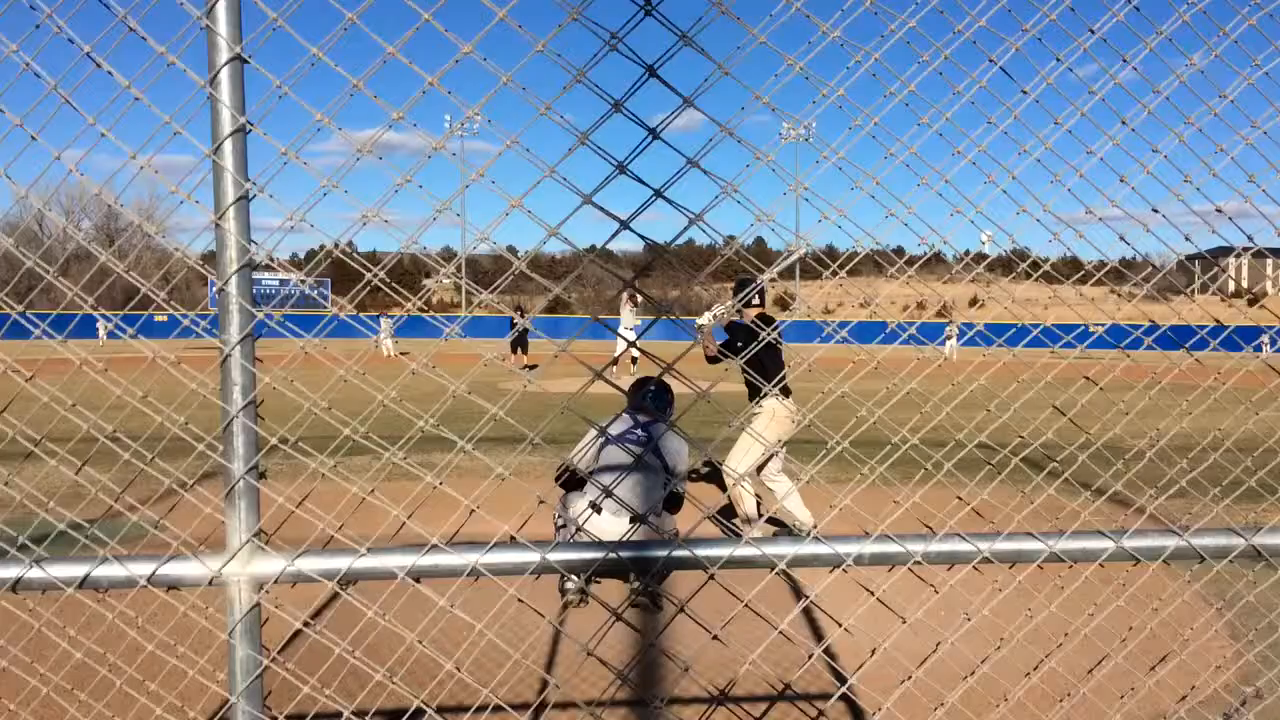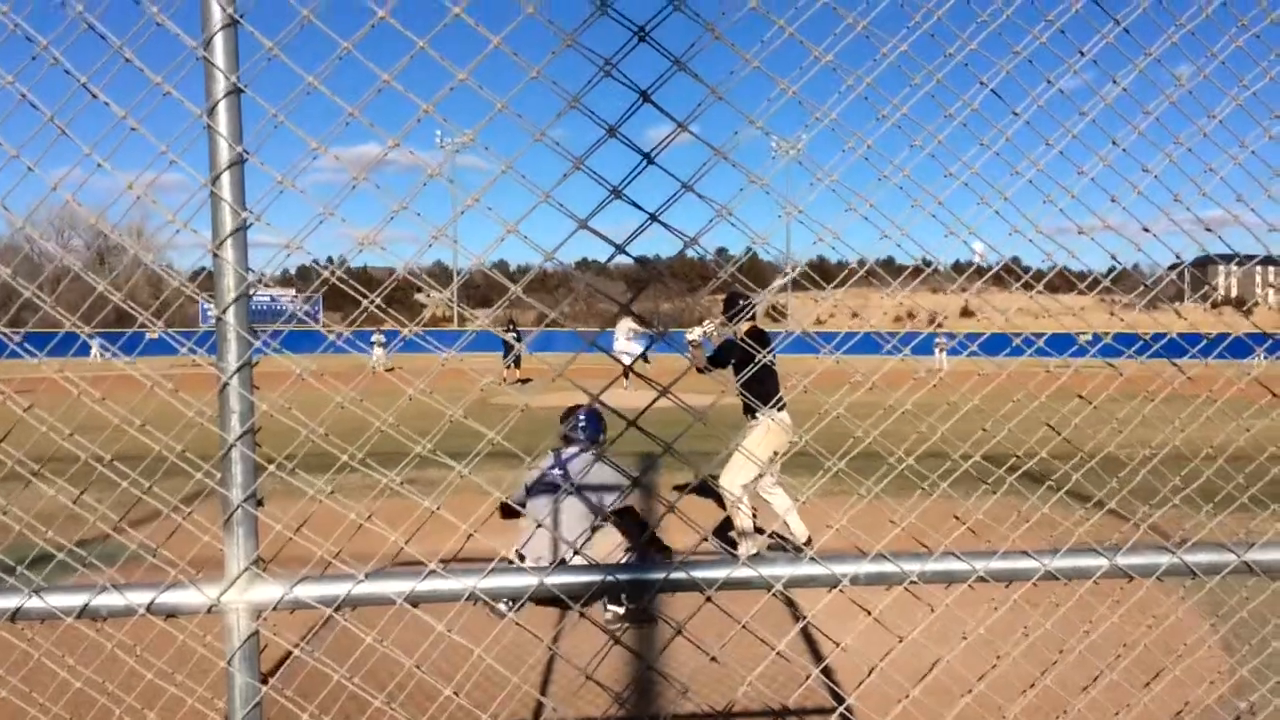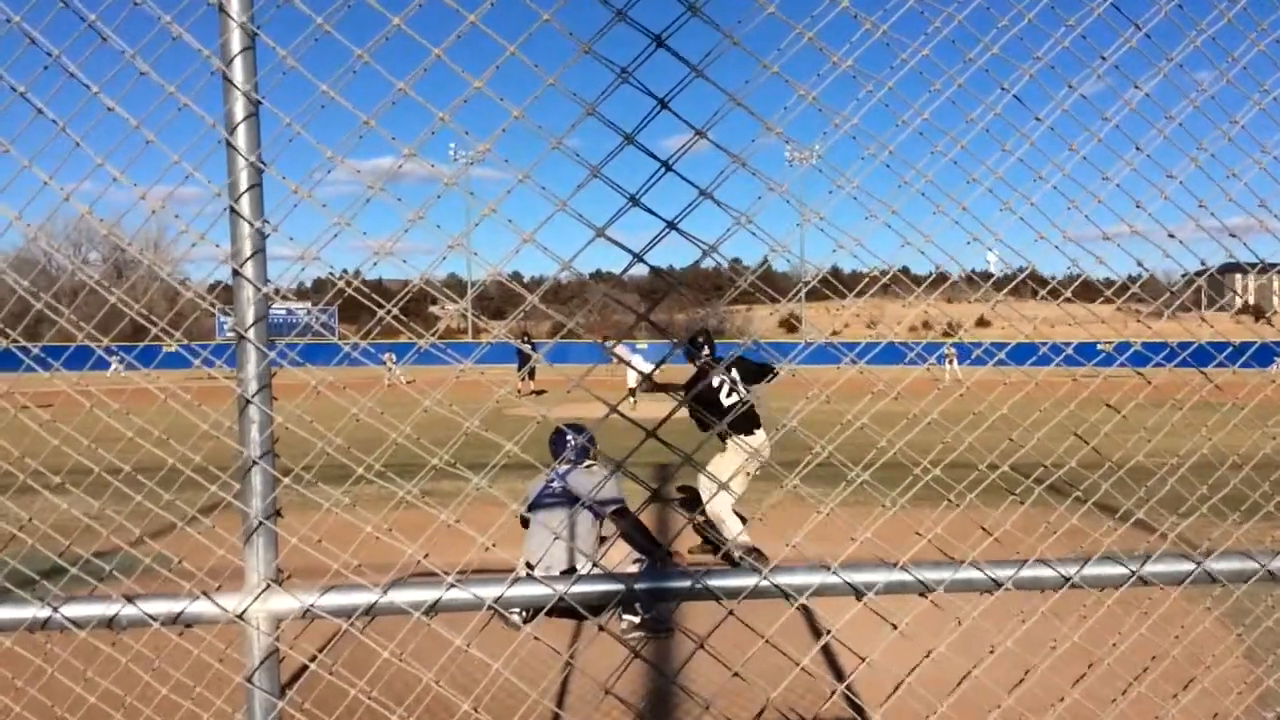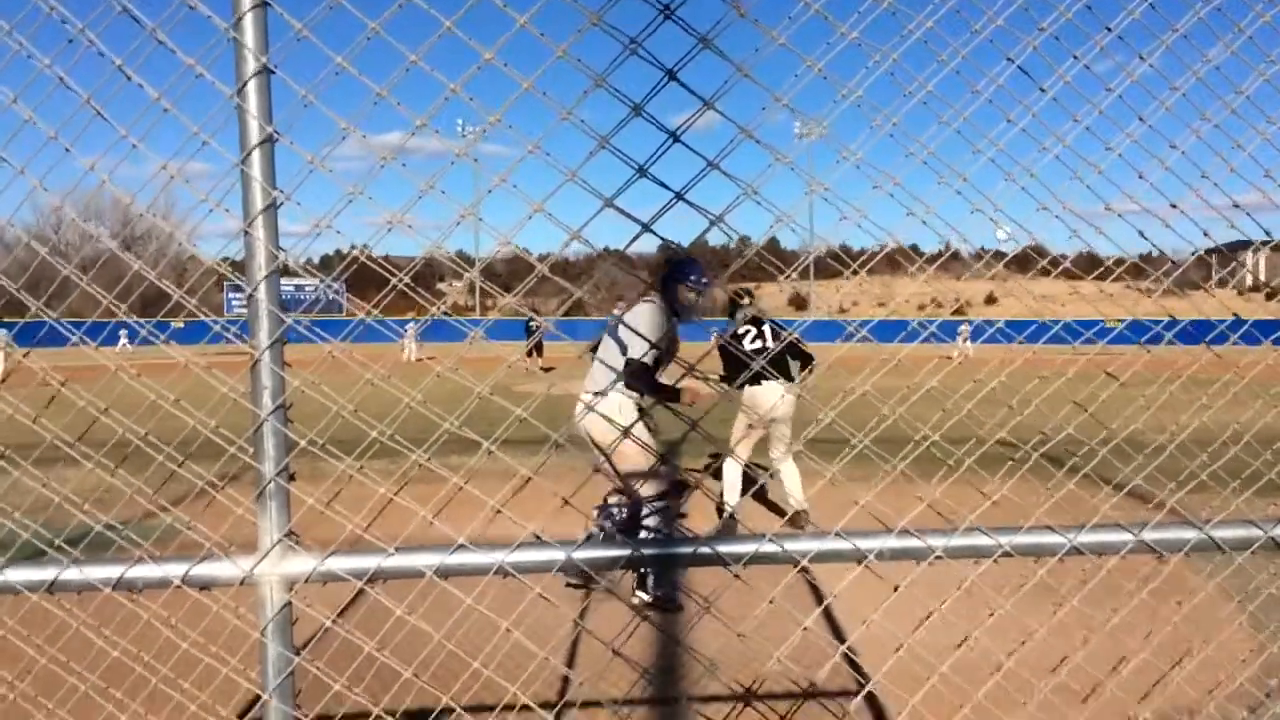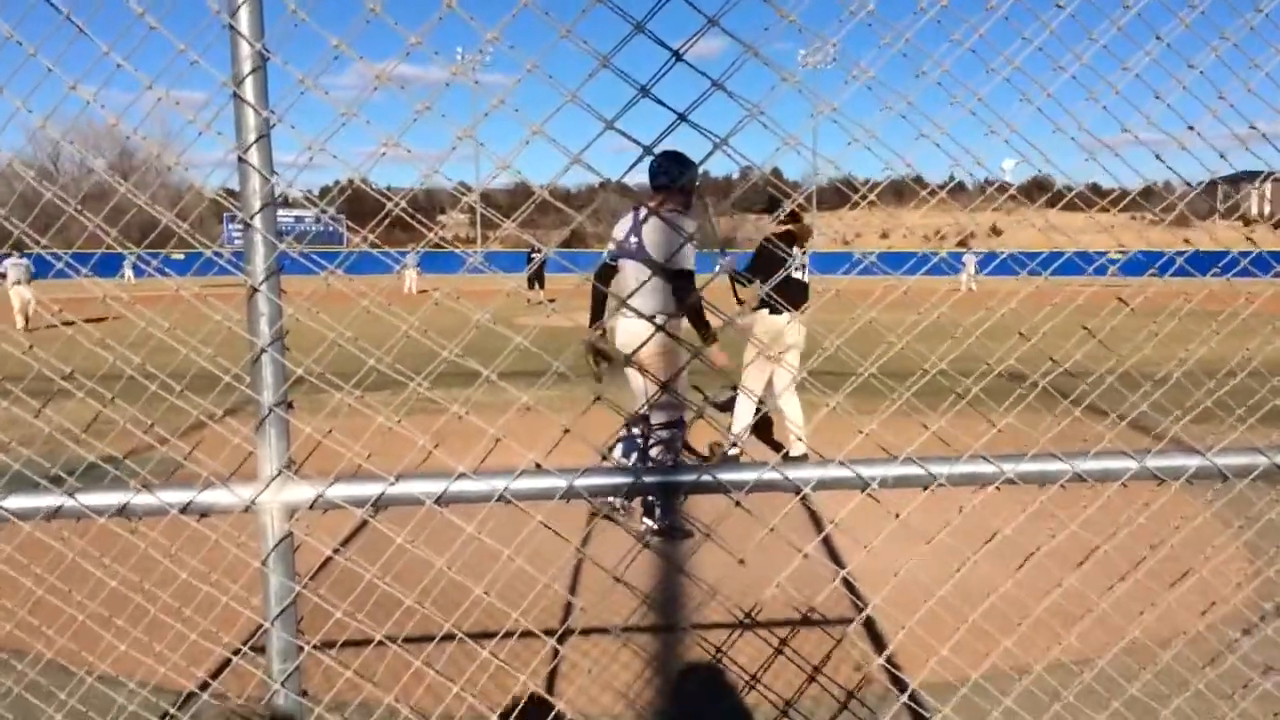
dt=1s
person 1, frame 1
left shoulder: (606, 427)
right shoulder: (676, 444)
left elbow: (564, 479)
right elbow: (674, 504)
left hip: (590, 528)
right hip: (638, 537)
left knee: (570, 498)
right knee: (666, 530)
left ankle: (574, 580)
right ankle: (644, 583)
person 1, frame 2
left shoulder: (542, 465)
right shoulder: (604, 468)
left elbow: (506, 510)
right elbow: (627, 520)
right wrist: (665, 552)
right knee: (636, 534)
right ankle: (619, 607)
person 1, frame 3
left shoulder: (539, 483)
right shoulder: (596, 475)
right elbow: (624, 522)
right wrist: (666, 554)
right knee: (646, 547)
right ankle: (637, 616)
person 1, frame 4
left shoulder: (645, 311)
right shoulder: (653, 314)
left elbow: (613, 362)
right elbow: (634, 375)
right wrist: (677, 395)
left hip: (598, 407)
right hip: (613, 409)
left knee: (628, 490)
right knee: (658, 494)
left ankle: (586, 565)
right ankle: (651, 588)
person 1, frame 5
left shoulder: (629, 221)
right shoulder: (679, 224)
left elbow: (601, 278)
right elbow: (684, 289)
left wrist: (595, 326)
right wrist: (709, 342)
left hip: (626, 328)
right hip: (659, 332)
left knee: (644, 414)
right knee: (666, 423)
right ankle: (657, 513)
person 2, frame 1
left shoulder: (767, 324)
right shoulder: (744, 332)
left elbow: (740, 333)
right elbow: (713, 356)
left wrist: (721, 318)
right wrist: (705, 331)
left hip: (775, 409)
right hip: (766, 410)
left knee: (735, 467)
right knee: (770, 472)
left ankle: (754, 534)
right ankle: (805, 526)
person 2, frame 2
left shoulder: (757, 338)
right shoulder: (742, 343)
left elbow: (717, 360)
right elbow: (706, 365)
left wrist: (706, 338)
right wrist: (696, 345)
left hip: (770, 423)
right hip: (765, 422)
left knee: (731, 481)
right knee: (766, 483)
left ankle: (749, 548)
right ankle: (801, 538)
person 2, frame 3
left shoulder: (694, 385)
right shoulder: (734, 364)
left elbow: (705, 425)
right elbow: (770, 372)
left hip: (743, 445)
right hip: (755, 437)
left knee: (715, 500)
right knee: (709, 485)
left ankle: (748, 552)
person 2, frame 4
left shoulder: (728, 337)
right shoulder: (776, 328)
left elbow: (735, 381)
right elbow: (807, 360)
left wrist: (725, 377)
right wrist: (794, 385)
left hip: (756, 395)
right hip: (785, 395)
left knee: (735, 458)
right knee: (782, 456)
left ankle: (730, 515)
right ankle: (800, 510)
person 2, frame 5
left shoulder: (773, 242)
right shoulder: (801, 247)
left elbow: (749, 275)
left wrist: (731, 271)
right wrist: (754, 302)
left hip: (772, 320)
right hip: (795, 322)
left knee: (750, 389)
right knee: (786, 388)
left ankle: (732, 450)
right ankle: (798, 450)
